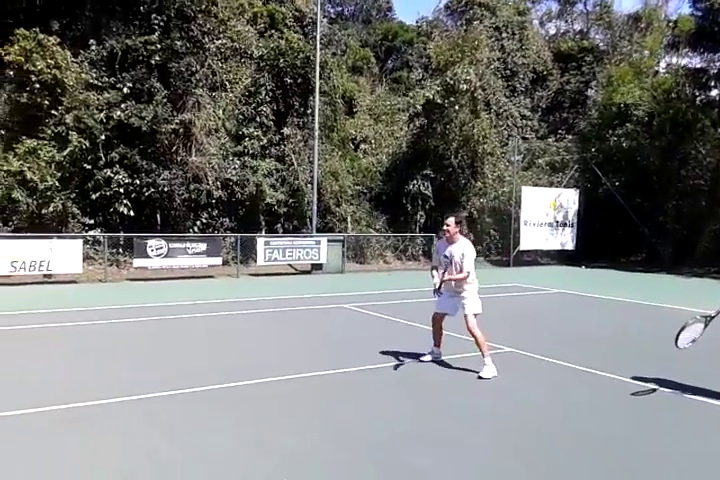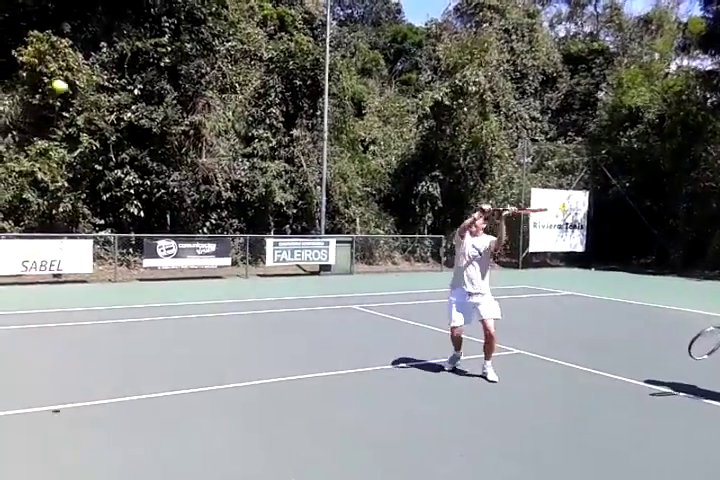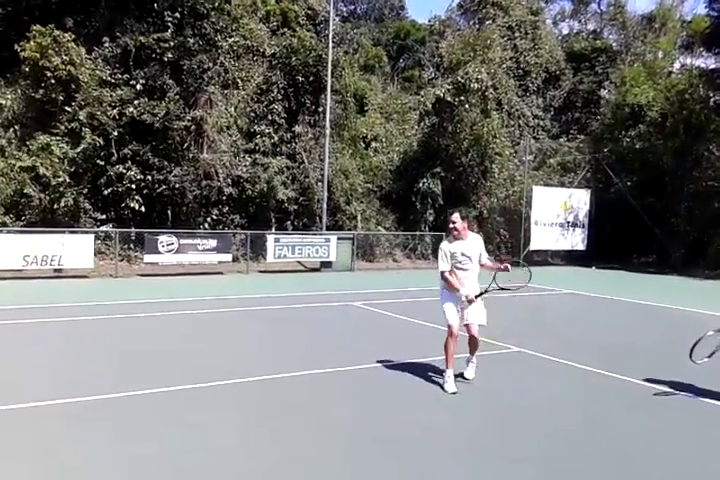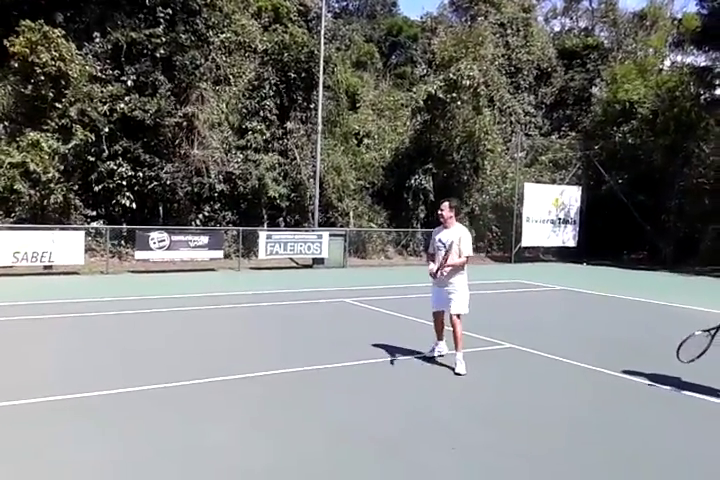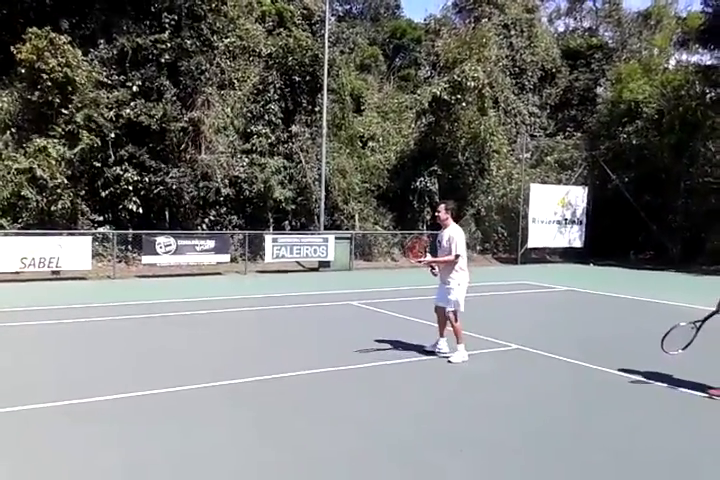
dt=0.7s
person 1, frame 1
left shoulder: (466, 247)
right shoulder: (440, 244)
left elbow: (465, 275)
right elbow: (435, 266)
left wrist: (448, 278)
right wrist: (436, 278)
left hip: (467, 290)
right hip: (448, 290)
left knee: (471, 326)
right knee: (436, 319)
left ankle: (489, 364)
right ankle: (436, 352)
person 1, frame 2
left shoulder: (488, 241)
right shoulder: (462, 237)
left elbow: (500, 243)
right elbow: (462, 230)
left wrist: (502, 220)
right wrist: (474, 217)
left hip: (481, 293)
right hip: (459, 293)
left knee: (490, 332)
right knee: (456, 332)
left ankle: (487, 366)
right ankle: (457, 353)
person 1, frame 3
left shoulder: (477, 240)
right shoulder: (446, 246)
left elbow: (483, 262)
right elbow: (445, 274)
left wrist: (499, 267)
right wrist: (462, 292)
left hip: (472, 294)
right hip: (452, 294)
left knee: (474, 334)
right knee: (453, 331)
left ankle: (471, 360)
right ankle: (449, 375)
person 1, frame 4
left shoulder: (462, 232)
right shoulder: (436, 231)
left elbow: (464, 259)
right elbow: (430, 254)
left wrist: (448, 263)
right wrist: (431, 265)
left hip: (456, 282)
right hip: (438, 282)
left knee: (455, 319)
right knee: (437, 315)
left ankle: (459, 359)
right ankle: (440, 345)
person 1, frame 5
left shoulder: (456, 233)
right shoulder: (442, 232)
left elbow: (454, 258)
left wrist: (432, 260)
right wrist: (435, 264)
left hip: (456, 279)
right hip: (445, 278)
left knee: (451, 314)
right knee: (439, 310)
left ankle: (461, 350)
right ankle: (441, 343)
